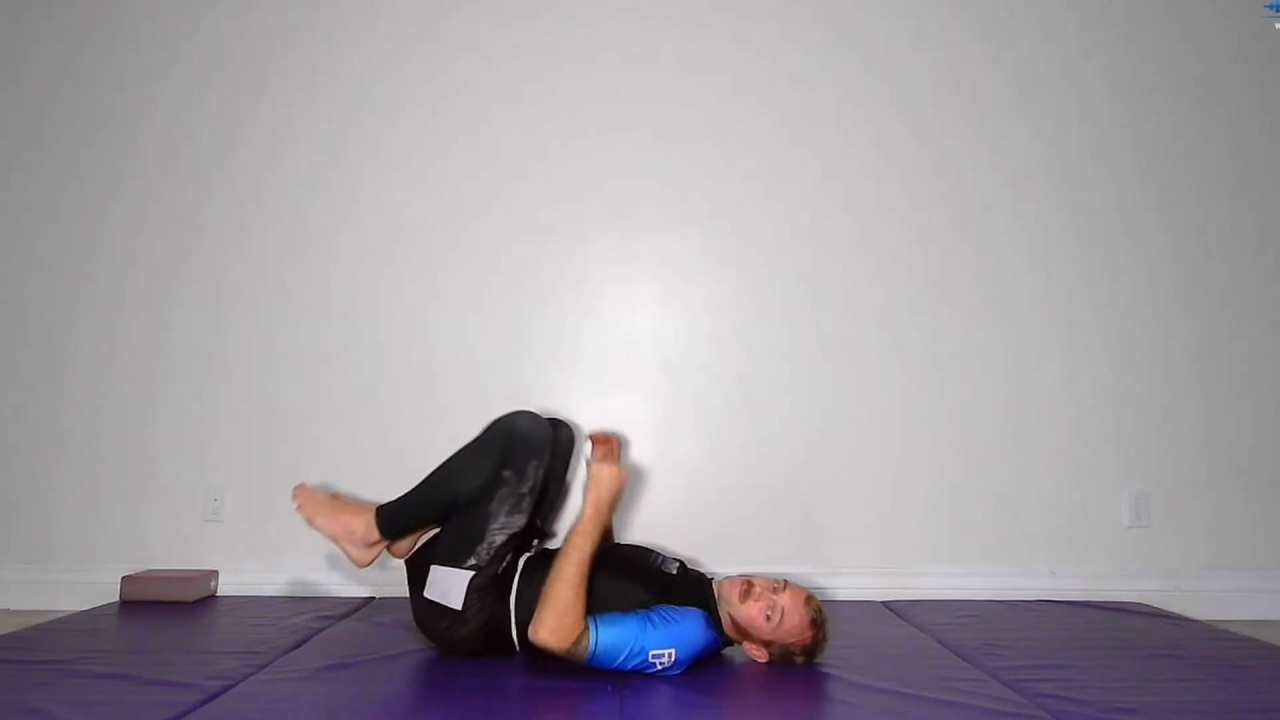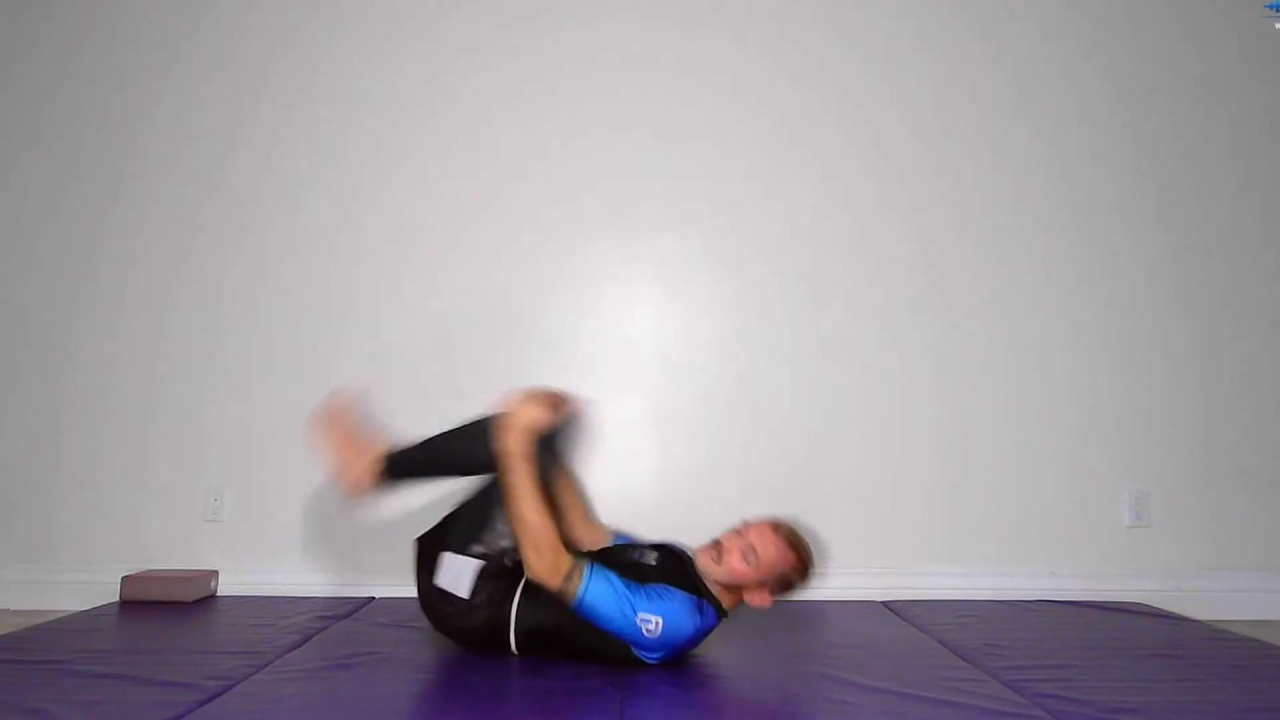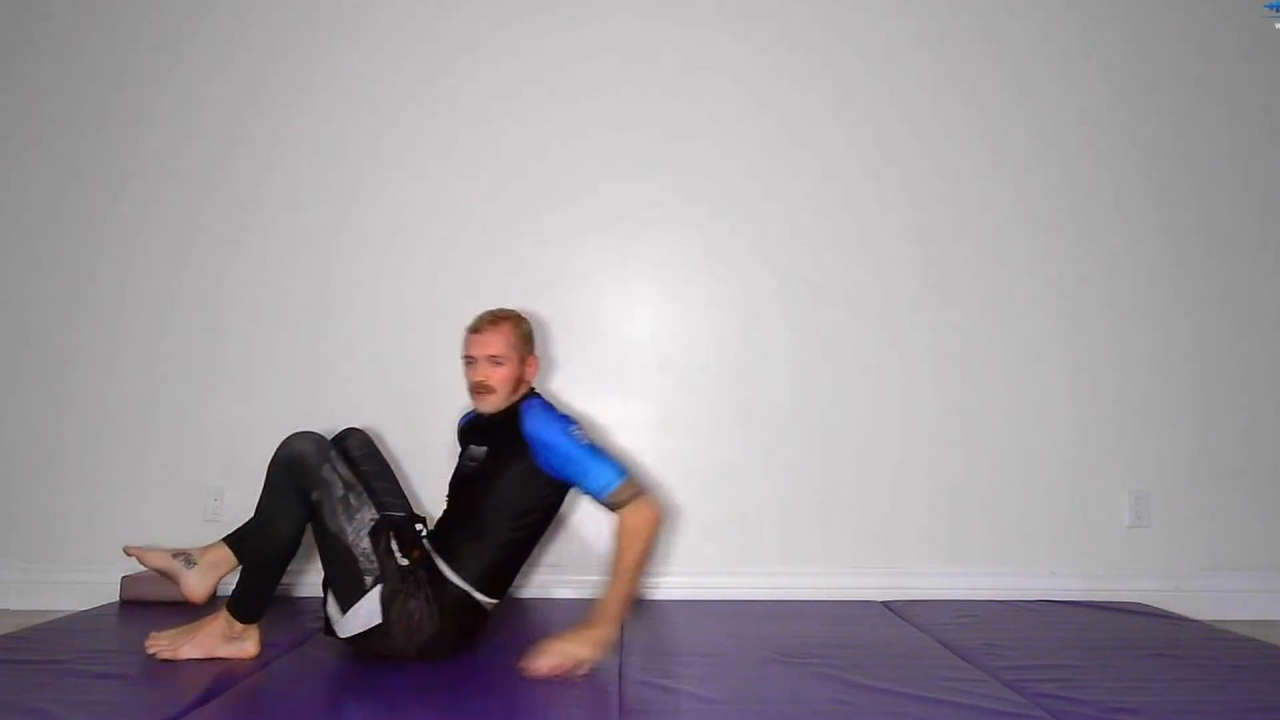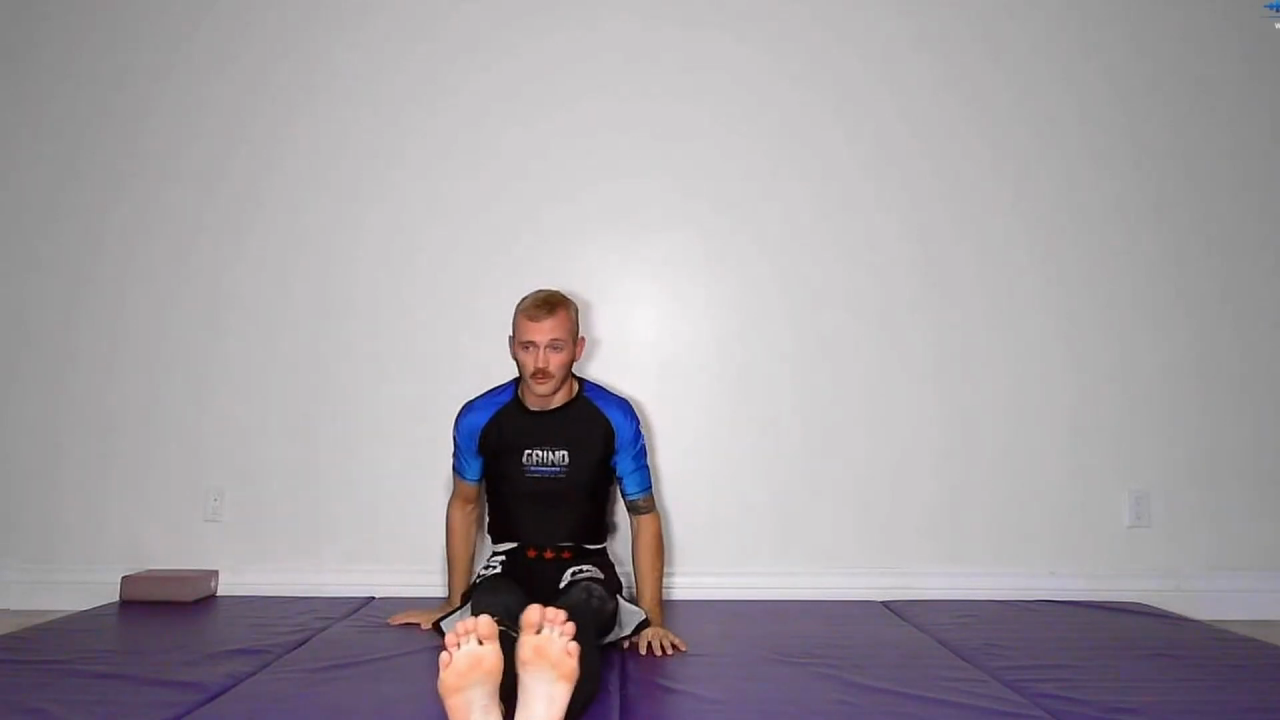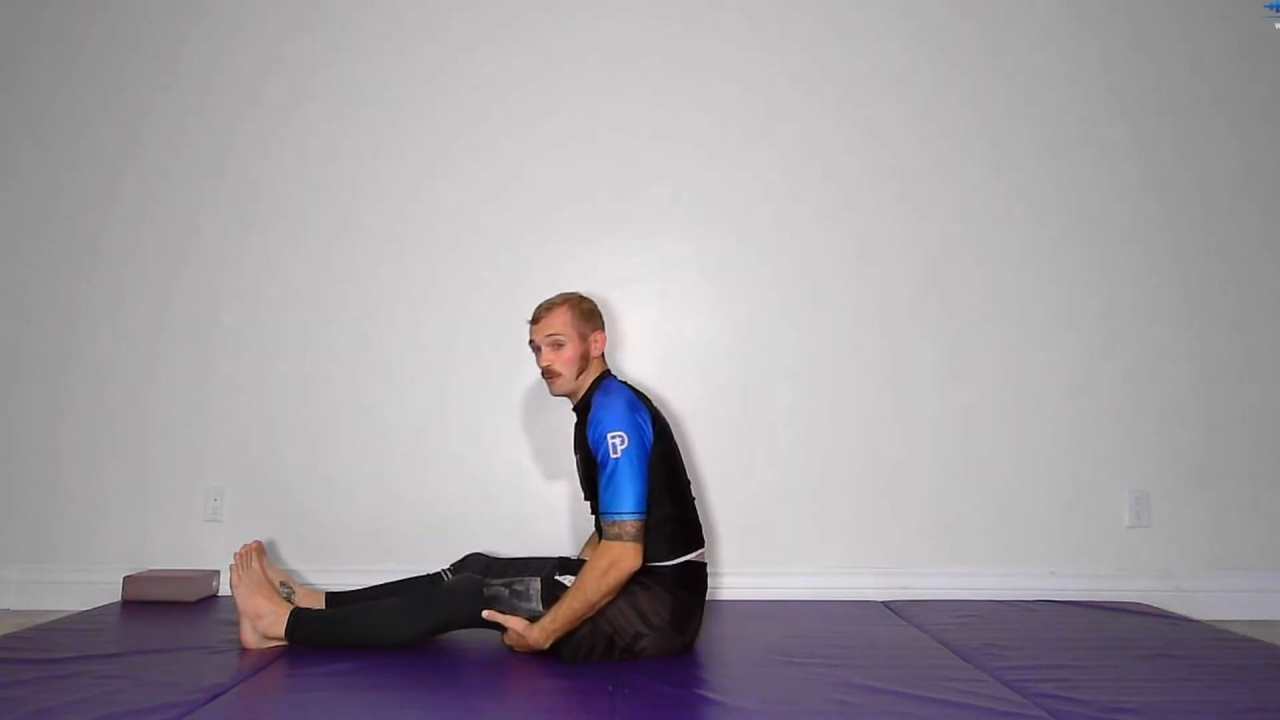
dt=1s
person 1, frame 1
left shoulder: (684, 638)
right shoulder: (700, 588)
left elbow: (550, 634)
left wrist: (596, 504)
right wrist: (605, 494)
left hip: (467, 610)
right hip: (513, 569)
left knee: (523, 433)
right knee: (551, 433)
left ankle: (375, 526)
right ankle: (419, 534)
person 1, frame 2
left shoulder: (671, 620)
right shoulder: (679, 566)
left elbow: (548, 567)
right elbow: (589, 537)
left wrist: (517, 444)
right wrist: (536, 437)
left hip: (471, 603)
right hip: (500, 588)
left knee: (518, 445)
right knee: (536, 438)
left ankle: (374, 468)
right ankle: (379, 465)
person 1, frame 3
left shoulder: (541, 427)
right shoulder: (475, 423)
left elbow: (643, 510)
left wrist: (600, 630)
left hip: (419, 615)
right hip: (427, 573)
right knee: (350, 444)
left ankle: (236, 627)
right ankle: (217, 560)
person 1, frame 4
left shoulder: (613, 417)
right shoulder: (479, 418)
left elbow: (644, 515)
right elbow: (464, 505)
left wrist: (652, 618)
right wrist: (454, 603)
left hip: (583, 567)
right hip: (511, 568)
left knee: (579, 611)
right knee: (496, 617)
person 1, frame 5
left shoulder: (614, 411)
right shoulder: (601, 409)
left elbow: (623, 555)
left wrist: (542, 632)
right wrist: (560, 586)
left hip: (656, 606)
right hip: (644, 590)
left knee: (469, 596)
right knee: (476, 570)
left ankle: (284, 623)
right ankle: (316, 607)
